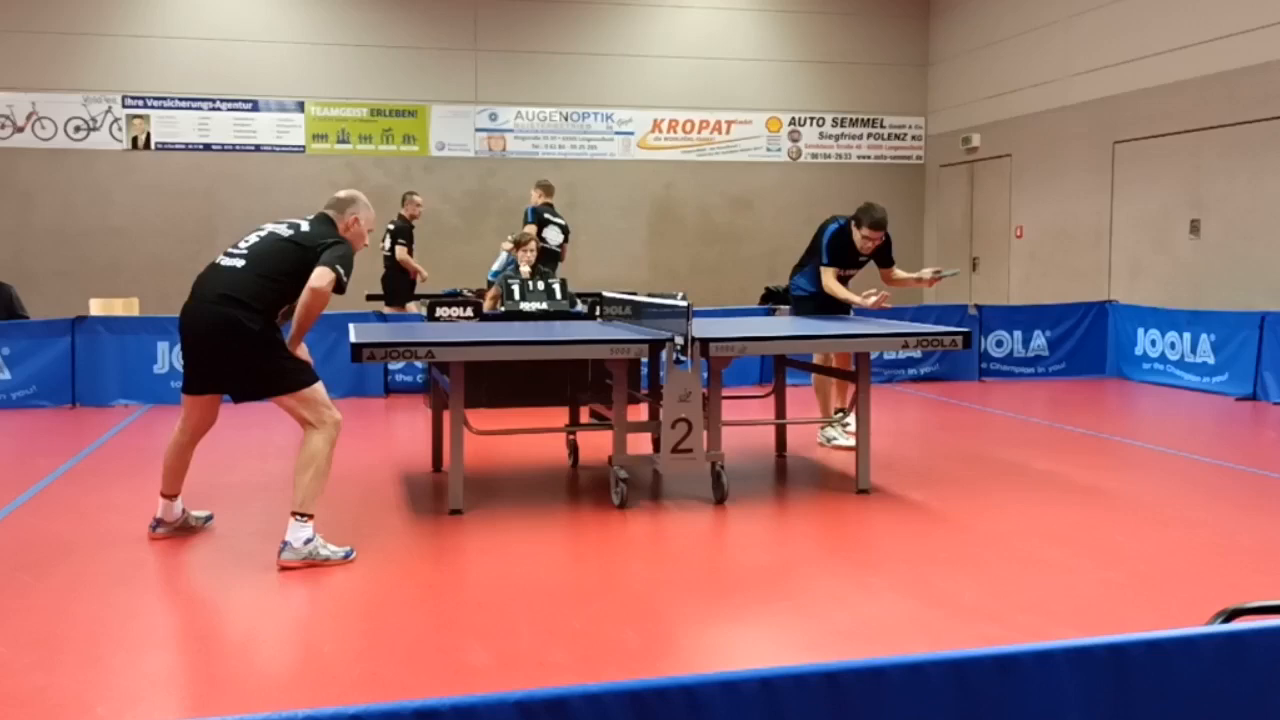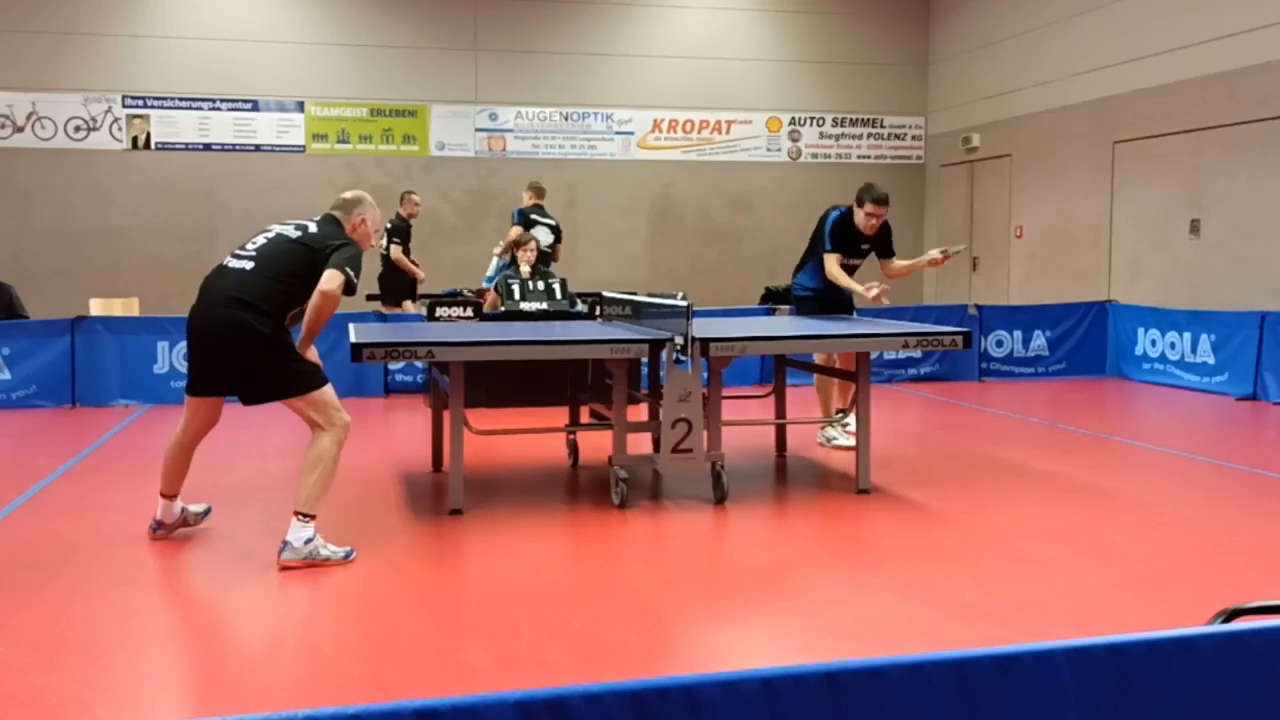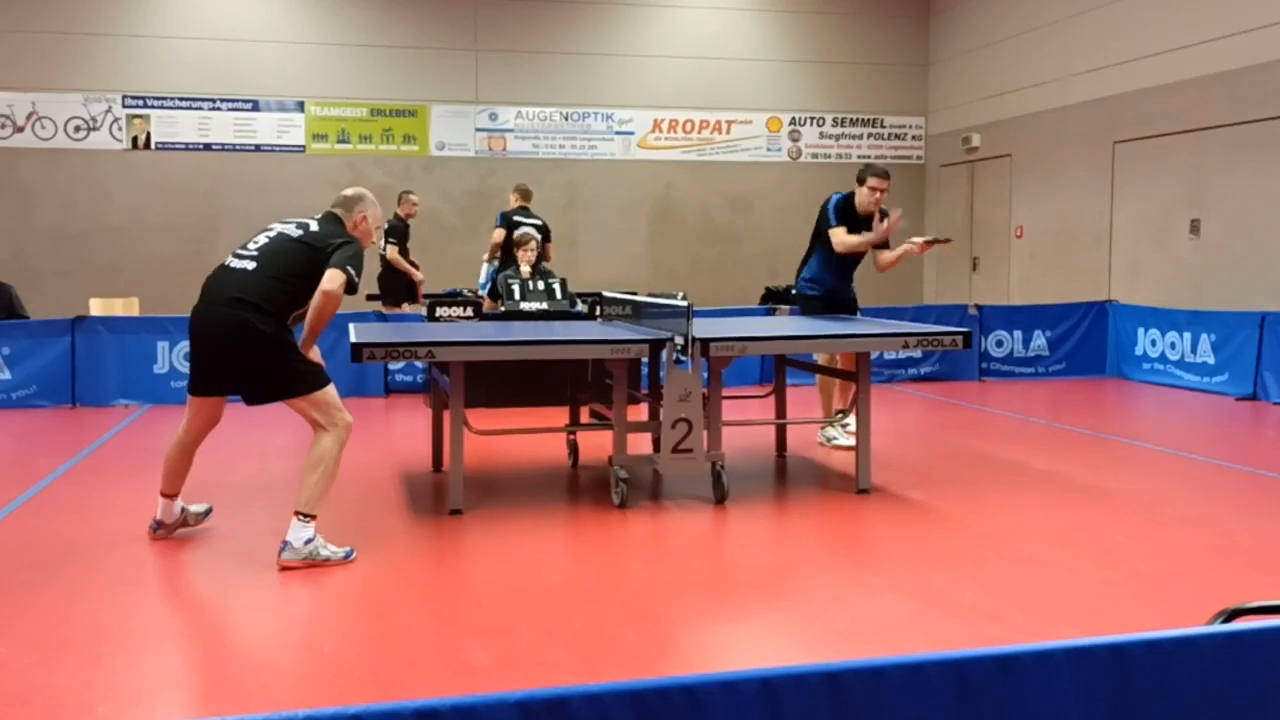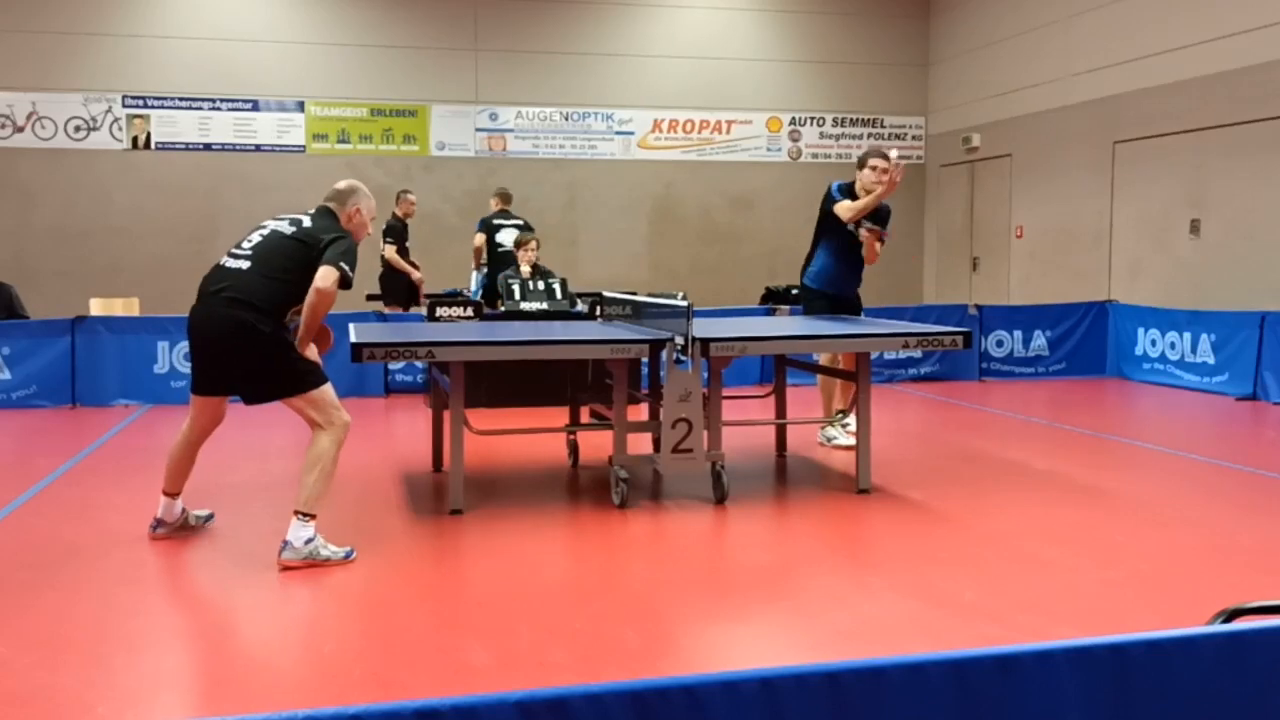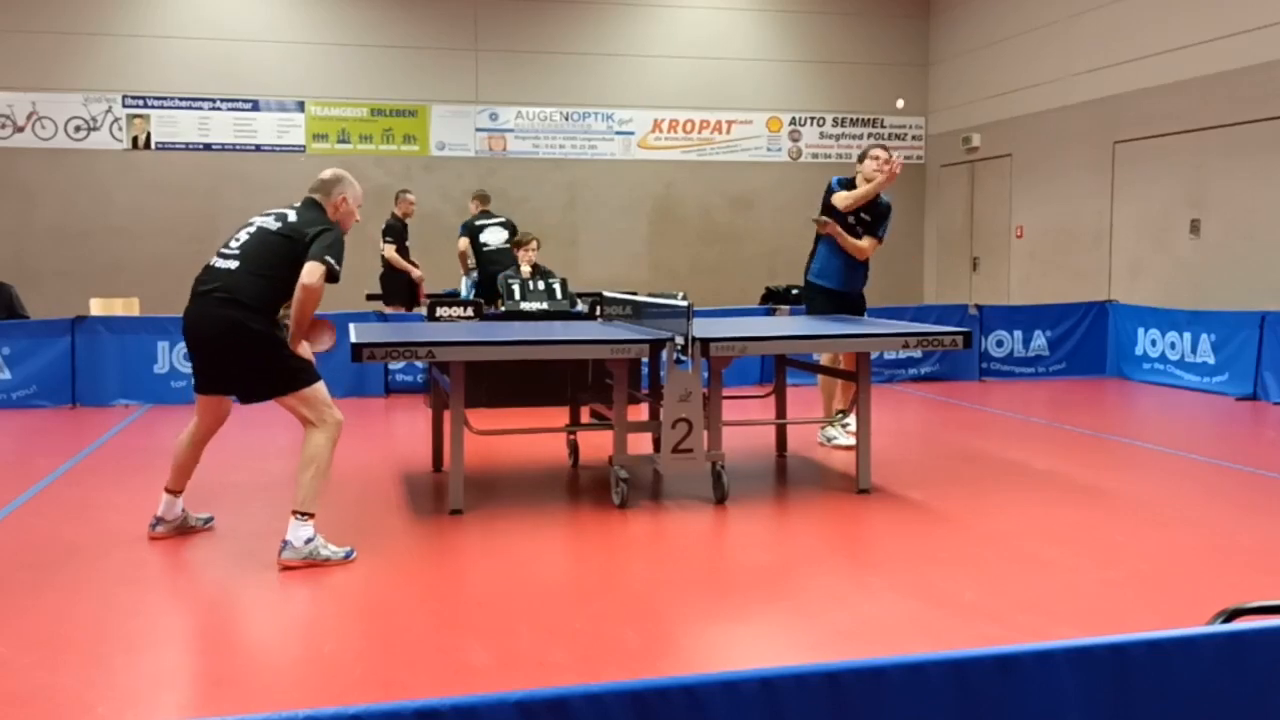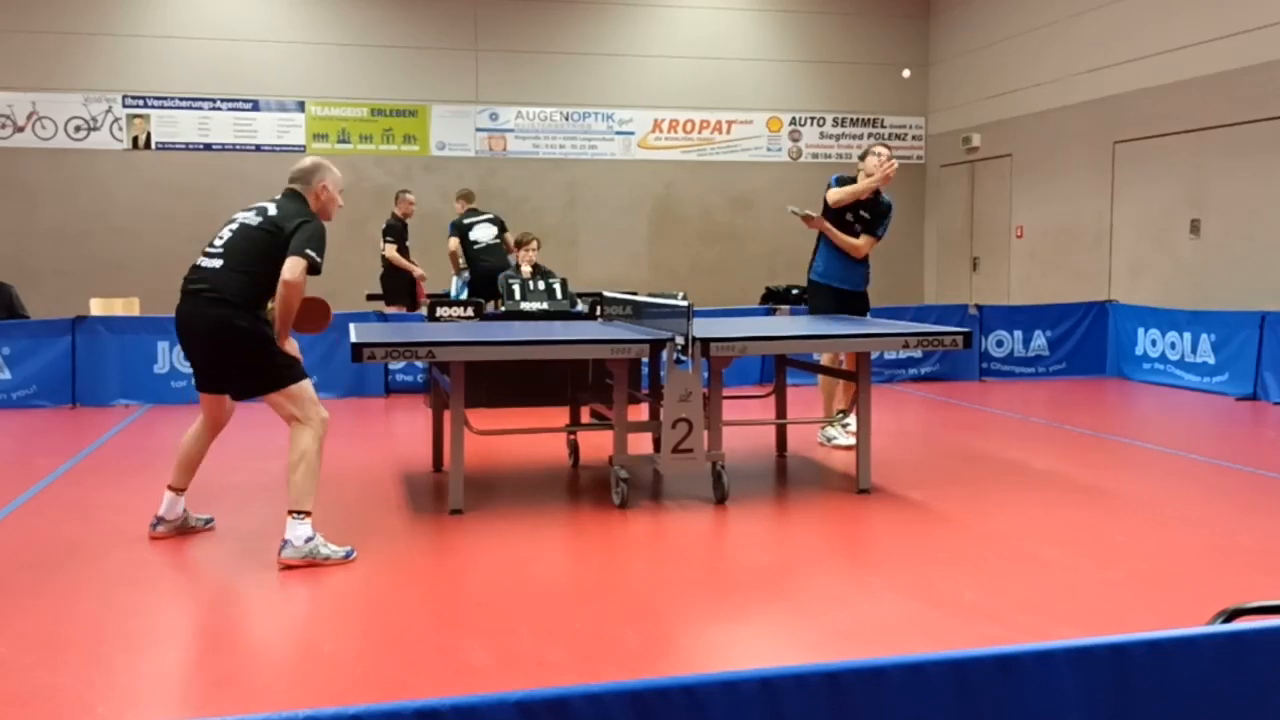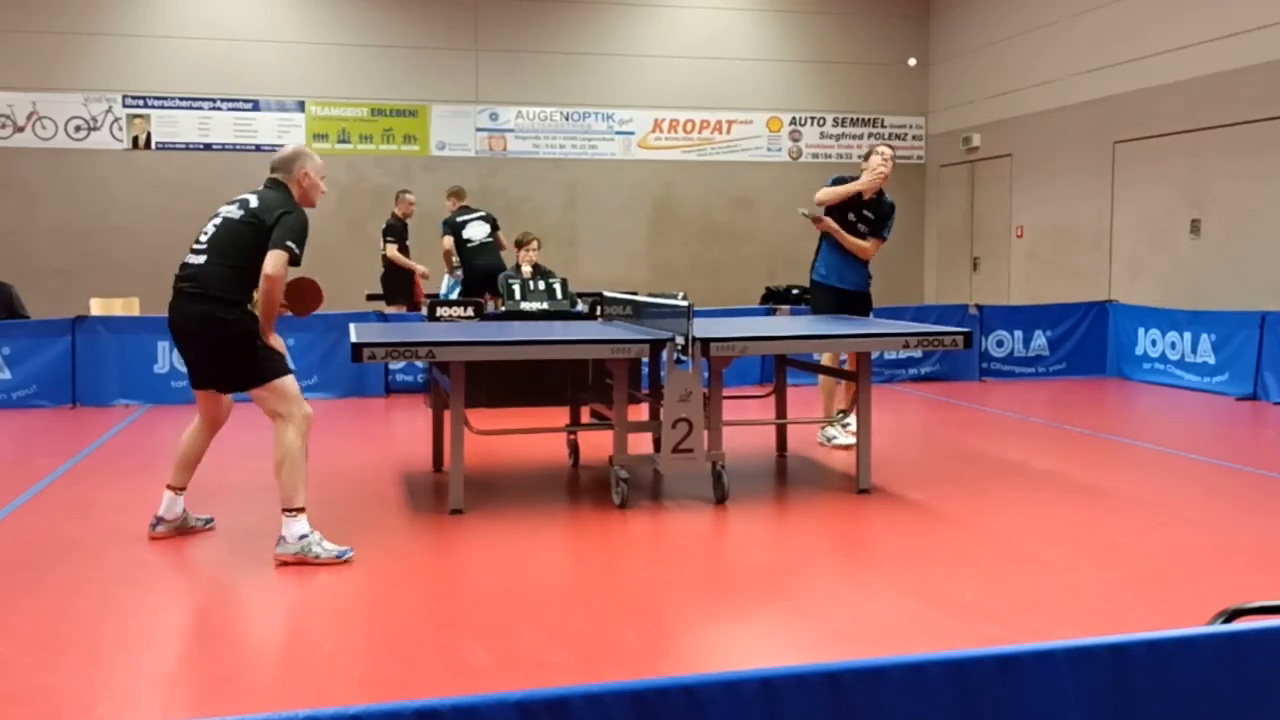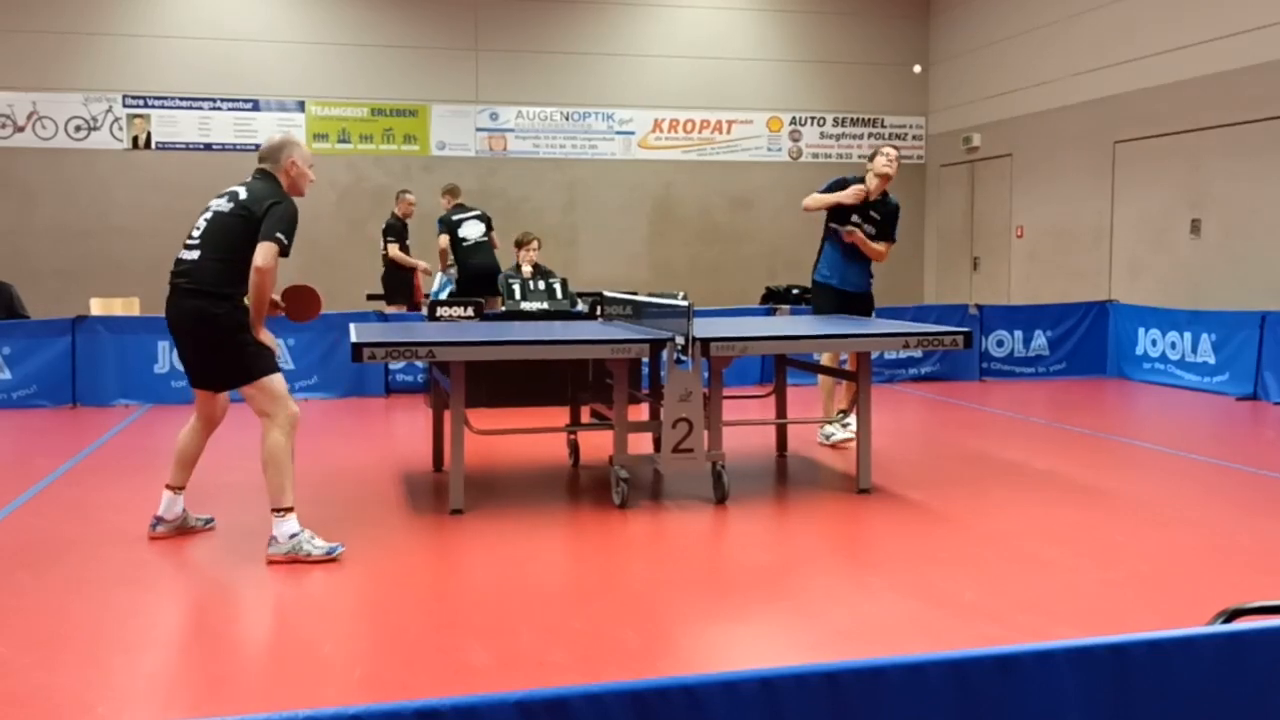
dt=0.1s
person 1, frame 1
left shoulder: (285, 229)
right shoulder: (336, 246)
right elbow: (318, 287)
right wrist: (295, 342)
left hip: (198, 314)
right hip: (238, 324)
left knee: (194, 423)
right knee: (324, 421)
left ankle: (168, 515)
right ankle: (299, 540)
person 1, frame 2
left shoulder: (291, 231)
right shoulder: (345, 248)
right elbow: (328, 290)
right wrist: (304, 344)
left hip: (205, 316)
right hip: (247, 326)
left knee: (196, 423)
right knee: (333, 422)
left ankle: (167, 515)
right ankle: (300, 539)
person 1, frame 3
left shoulder: (291, 228)
right shoulder: (347, 246)
right elbow: (330, 290)
right wrist: (307, 344)
left hip: (207, 317)
right hip: (249, 327)
left knee: (198, 422)
right knee: (334, 423)
left ankle: (166, 515)
right ankle: (300, 540)
person 1, frame 4
left shoulder: (284, 225)
right shoulder: (340, 240)
right elbow: (323, 287)
right wrist: (304, 342)
left hip: (206, 316)
right hip: (248, 327)
left knee: (202, 422)
right knee: (332, 422)
left ankle: (168, 514)
right ankle: (300, 539)
person 1, frame 5
left shoulder: (274, 218)
right shoulder: (327, 233)
right elbow: (310, 283)
left wrist: (285, 328)
right wrist: (297, 340)
left hip: (200, 316)
right hip: (240, 324)
left knee: (208, 418)
right knee: (324, 421)
left ankle: (169, 514)
right ankle: (300, 539)
person 1, frame 6
left shoulder: (258, 211)
right shoulder: (307, 224)
right elbow: (290, 279)
left wrist: (270, 317)
right wrist: (282, 335)
left hip: (191, 313)
right hip: (229, 321)
left knee: (214, 416)
right knee: (310, 419)
left ankle: (170, 513)
right ankle: (299, 537)
person 1, frame 7
left shoulder: (245, 202)
right shoulder: (290, 214)
right elbow: (272, 273)
left wrist: (264, 304)
right wrist: (267, 331)
left hip: (186, 310)
right hip: (219, 317)
left knee: (212, 413)
right knee: (293, 415)
left ankle: (170, 512)
right ankle: (295, 535)
person 1, frame 8
left shoulder: (236, 195)
right shoulder: (279, 204)
right elbow: (261, 265)
left wrist: (259, 299)
right wrist: (257, 326)
left hip: (183, 307)
right hip: (213, 312)
left knee: (209, 412)
right knee: (280, 413)
left ankle: (169, 512)
right ankle: (286, 533)
person 2, frame 1
left shoulder: (881, 241)
right shoulder: (833, 232)
left elbow: (890, 274)
right elbow: (828, 282)
left wrist: (918, 278)
right wrist: (860, 301)
left hip: (837, 297)
right hip: (807, 293)
left knee: (845, 355)
right knee: (823, 354)
left ankle: (841, 413)
right ankle: (827, 428)
person 2, frame 2
left shoulder: (882, 230)
right shoulder: (835, 219)
left elbow: (890, 268)
right elbow: (832, 269)
left wrist: (924, 261)
right wrist: (863, 291)
left hip: (839, 295)
right hip: (810, 293)
left knee: (847, 357)
right knee: (826, 354)
left ankle: (843, 414)
right ankle: (828, 427)
person 2, frame 3
left shoulder: (885, 218)
right shoulder: (837, 203)
left elbow: (882, 264)
right elbow: (840, 244)
left wrist: (907, 250)
right wrist: (874, 237)
left hip: (842, 292)
right hip: (812, 289)
left knee: (850, 355)
right knee: (827, 353)
left ankle: (842, 414)
right ankle: (828, 427)
person 2, frame 4
left shoulder: (883, 210)
right shoulder: (838, 191)
left elbow: (871, 258)
right elbow: (847, 214)
left wrist: (871, 242)
right wrist: (882, 193)
left hip: (847, 291)
right hip: (818, 287)
left knee: (852, 356)
right knee: (830, 352)
left ankle: (842, 414)
right ankle: (828, 427)
person 2, frame 5
left shoulder: (883, 207)
right shoulder: (839, 185)
left elbow: (864, 251)
right elbow: (843, 203)
left wrist: (834, 231)
right wrist: (880, 183)
left hip: (852, 289)
right hip: (822, 284)
left knee: (853, 354)
right knee: (831, 352)
left ankle: (844, 413)
right ankle: (827, 427)
person 2, frame 6
left shoulder: (883, 205)
right shoulder: (839, 182)
left elbow: (861, 249)
right elbow: (834, 200)
left wrist: (825, 227)
right wrist: (875, 180)
left hip: (856, 288)
right hip: (825, 283)
left knee: (856, 354)
right knee: (832, 351)
left ankle: (844, 413)
right ankle: (827, 426)
person 2, frame 7
left shoulder: (886, 206)
right shoulder: (843, 184)
left elbow: (867, 251)
right elbow: (820, 198)
left wrist: (834, 229)
right wrist: (863, 182)
left hip: (859, 288)
right hip: (827, 283)
right knee: (831, 351)
left ankle: (845, 414)
right ankle: (828, 427)
person 2, frame 8
left shoulder: (891, 207)
right shoulder: (843, 185)
left elbow: (881, 254)
right elbow: (807, 203)
left wrist: (861, 239)
right wrist: (841, 197)
left hip: (860, 288)
right hip: (829, 283)
left knee: (859, 354)
right knee: (831, 350)
left ankle: (845, 413)
right ankle: (826, 424)
